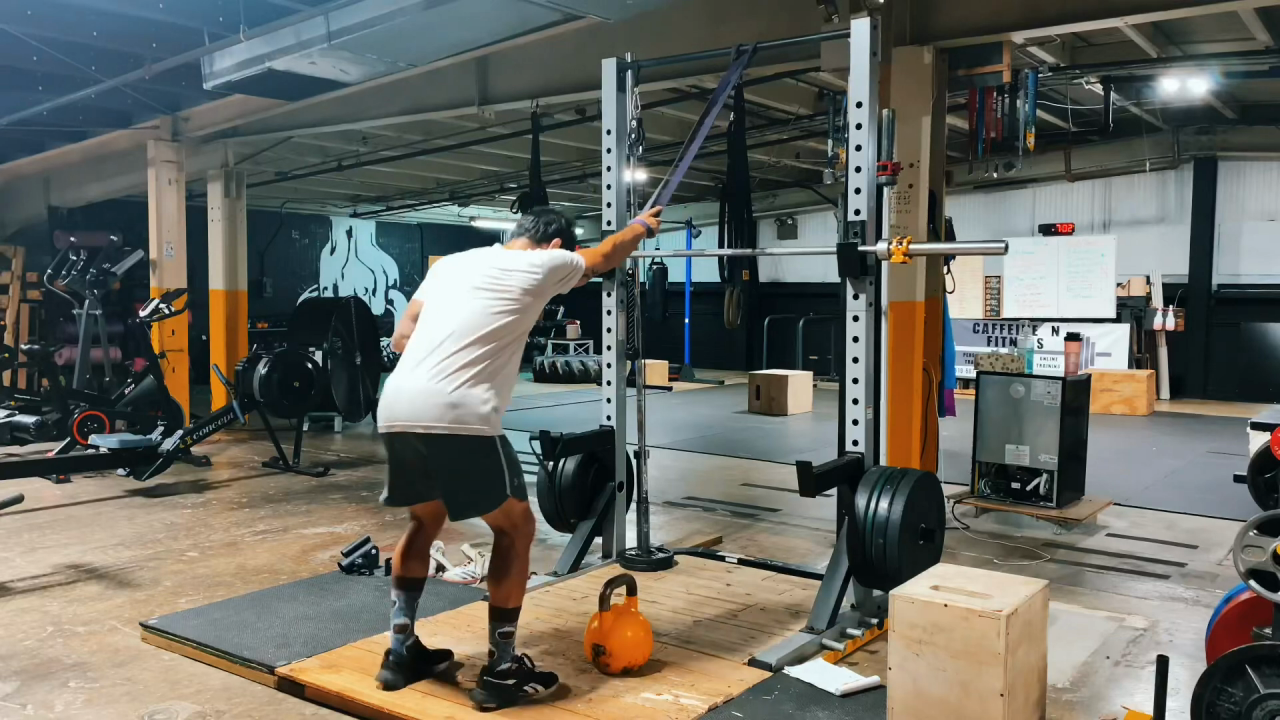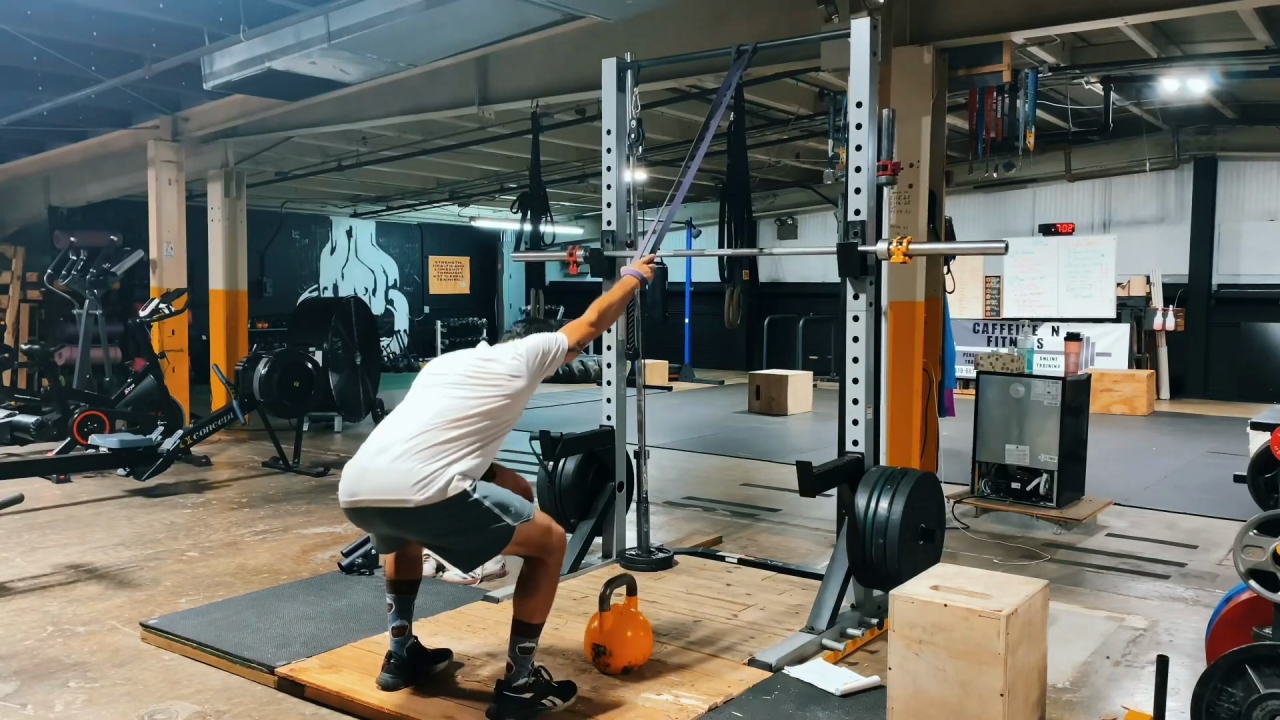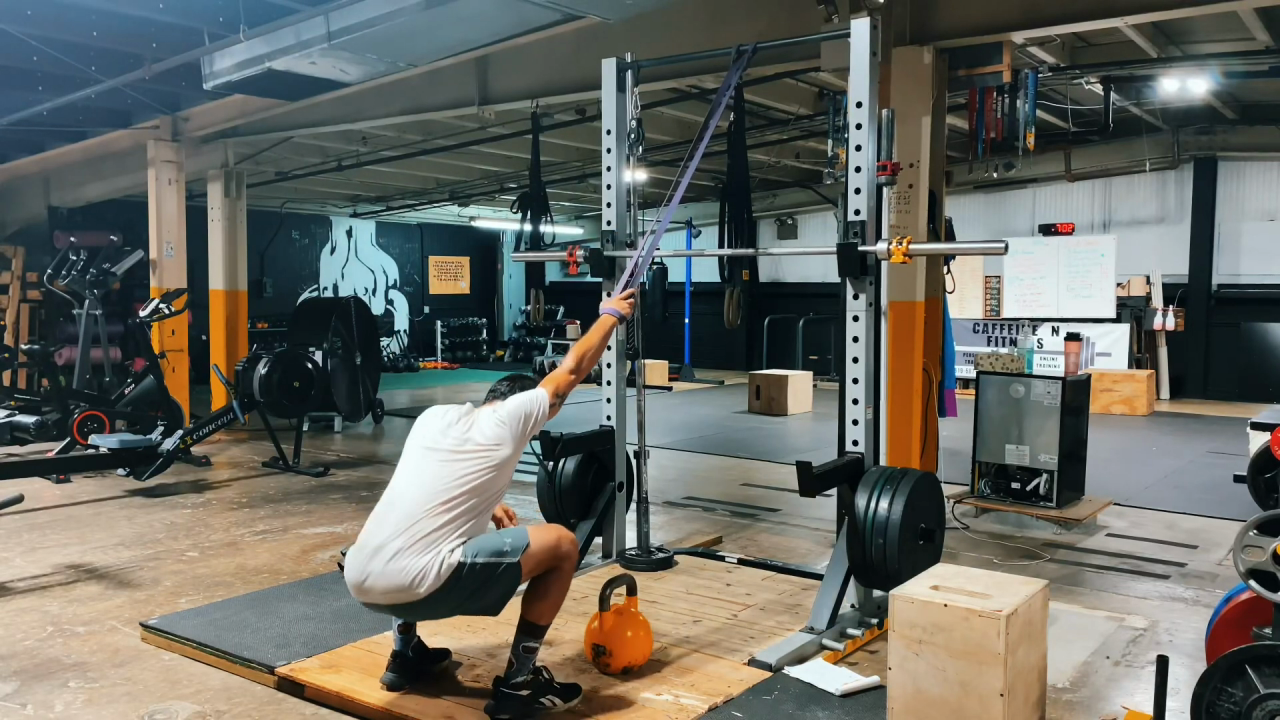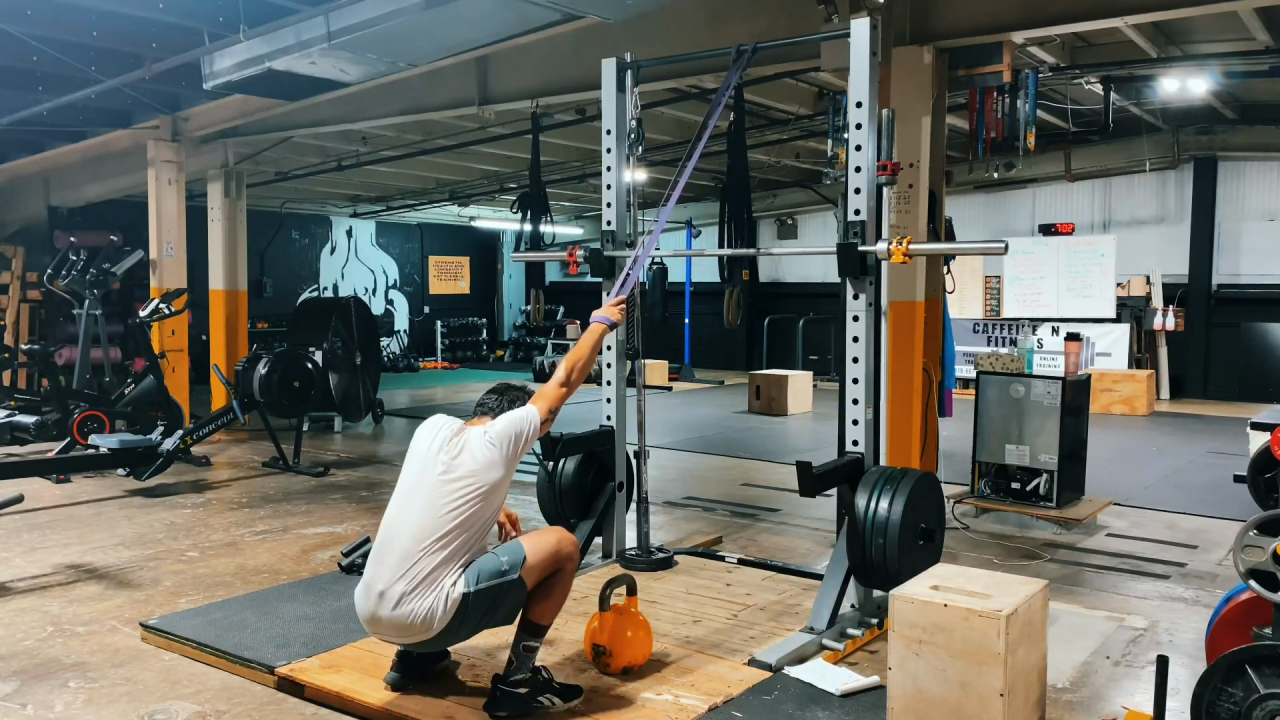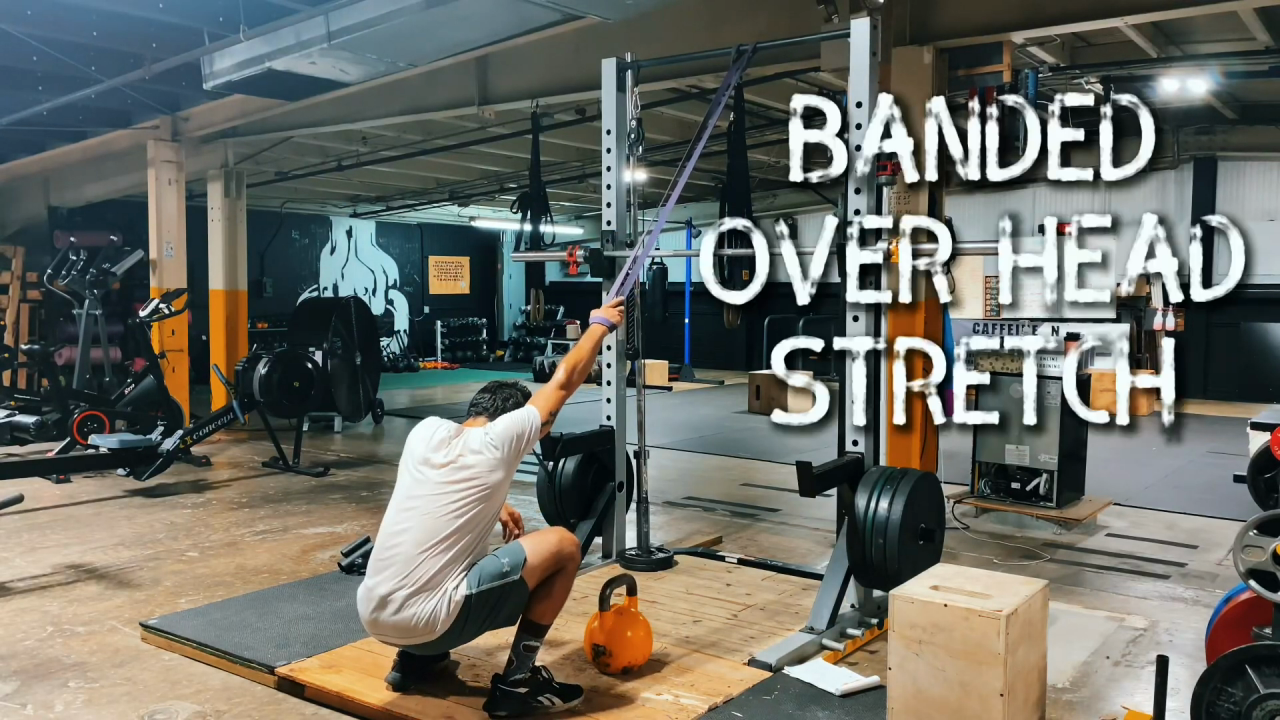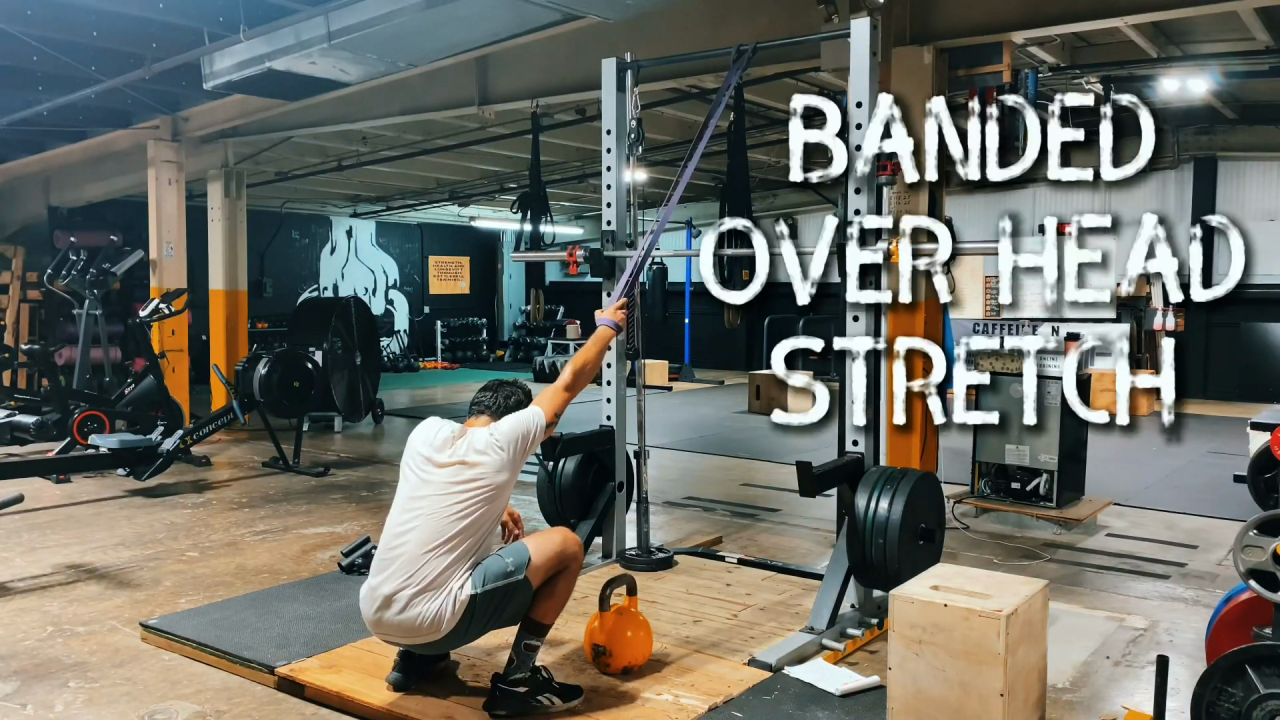
dt=0.7s
person 1, frame 1
left shoulder: (450, 263)
right shoulder: (539, 266)
left elbow: (403, 338)
right elbow: (604, 256)
right wrist: (642, 225)
left hip: (394, 407)
right hip: (456, 413)
left knee: (425, 520)
right knee: (516, 528)
left ankle: (401, 652)
right ankle: (501, 671)
person 1, frame 2
left shoulder: (446, 362)
right shoulder: (523, 356)
right elbow: (591, 322)
left wrist: (497, 474)
right wrist: (633, 277)
left hip: (355, 492)
right hip: (415, 493)
left knee: (405, 534)
right knee: (549, 541)
left ankle: (402, 655)
person 1, frame 3
left shoulder: (435, 416)
right shoulder: (508, 420)
right elbow: (572, 368)
right wrist: (611, 314)
left hip: (360, 579)
right hip: (415, 584)
right knee: (562, 546)
left ankle: (406, 655)
right ankle: (517, 685)
person 1, frame 4
left shoulder: (434, 427)
right shoulder: (499, 438)
right elbow: (563, 381)
right wrist: (601, 323)
left hip: (370, 612)
right hip: (423, 619)
right knee: (562, 545)
left ankle: (411, 659)
right ankle: (516, 683)
person 1, frame 5
left shoulder: (427, 431)
right shoulder: (498, 440)
right elbow: (564, 381)
right wrist: (600, 324)
left hip: (372, 615)
right hip: (427, 621)
right knee: (563, 545)
left ankle: (413, 659)
right ankle: (516, 684)
person 1, frame 6
left shoulder: (427, 431)
right shoulder: (502, 441)
right elbow: (569, 383)
right wrist: (608, 327)
left hip: (375, 615)
right hip: (431, 621)
right knee: (566, 543)
left ankle: (414, 659)
right ankle: (516, 683)
